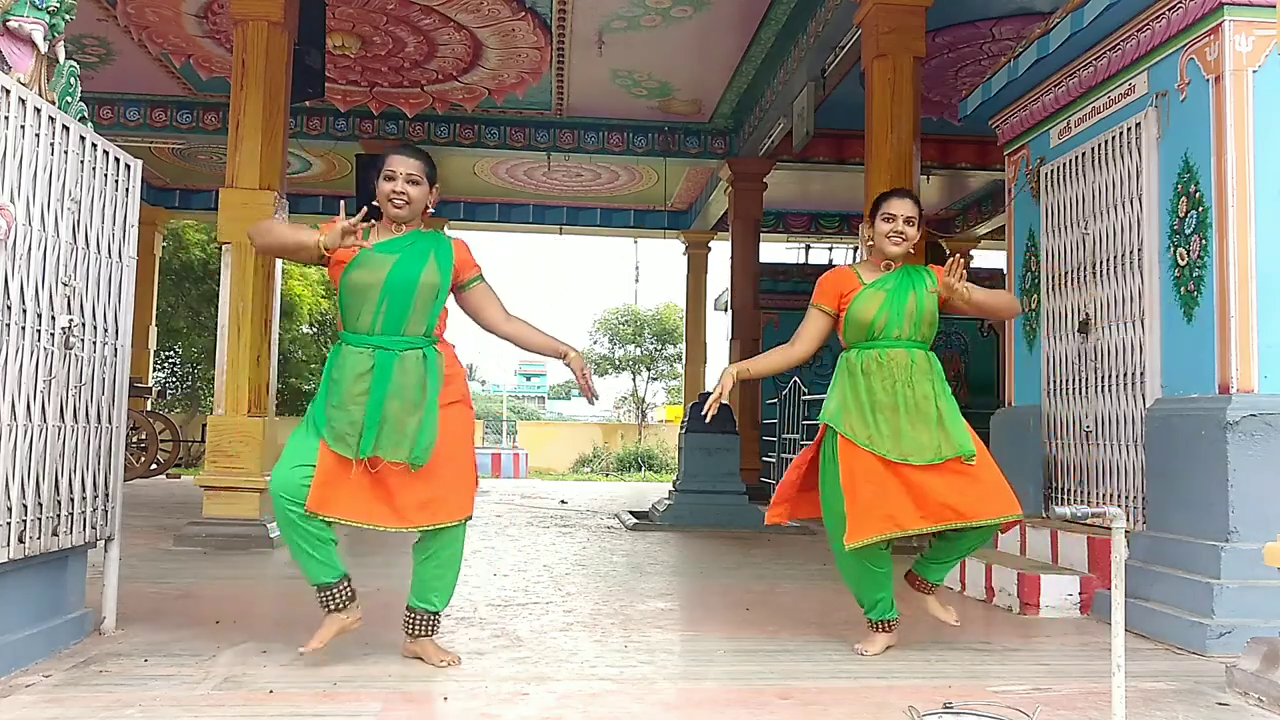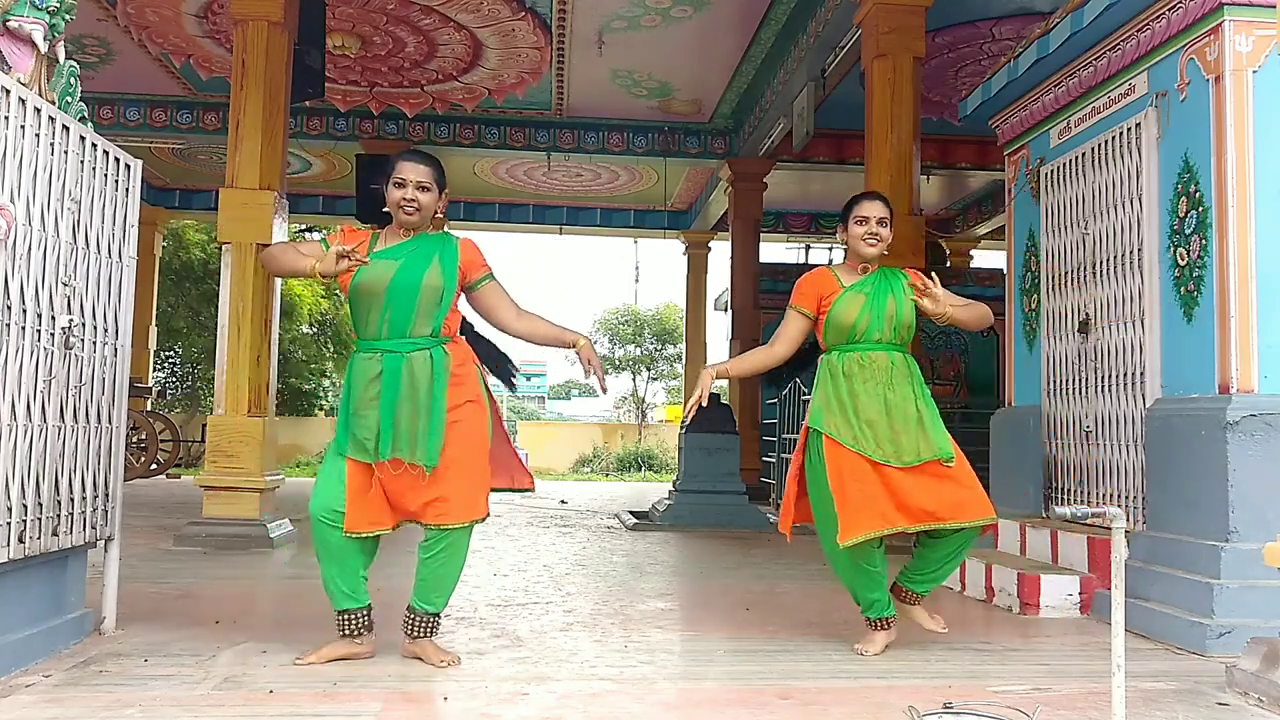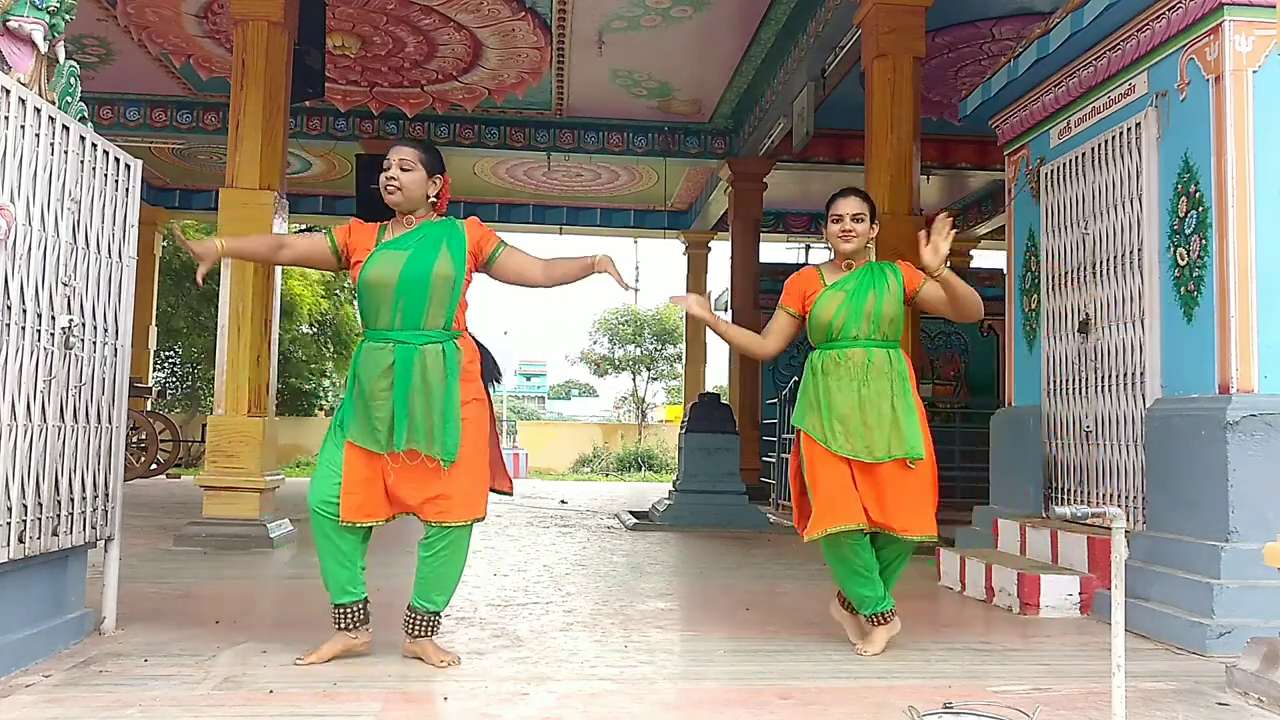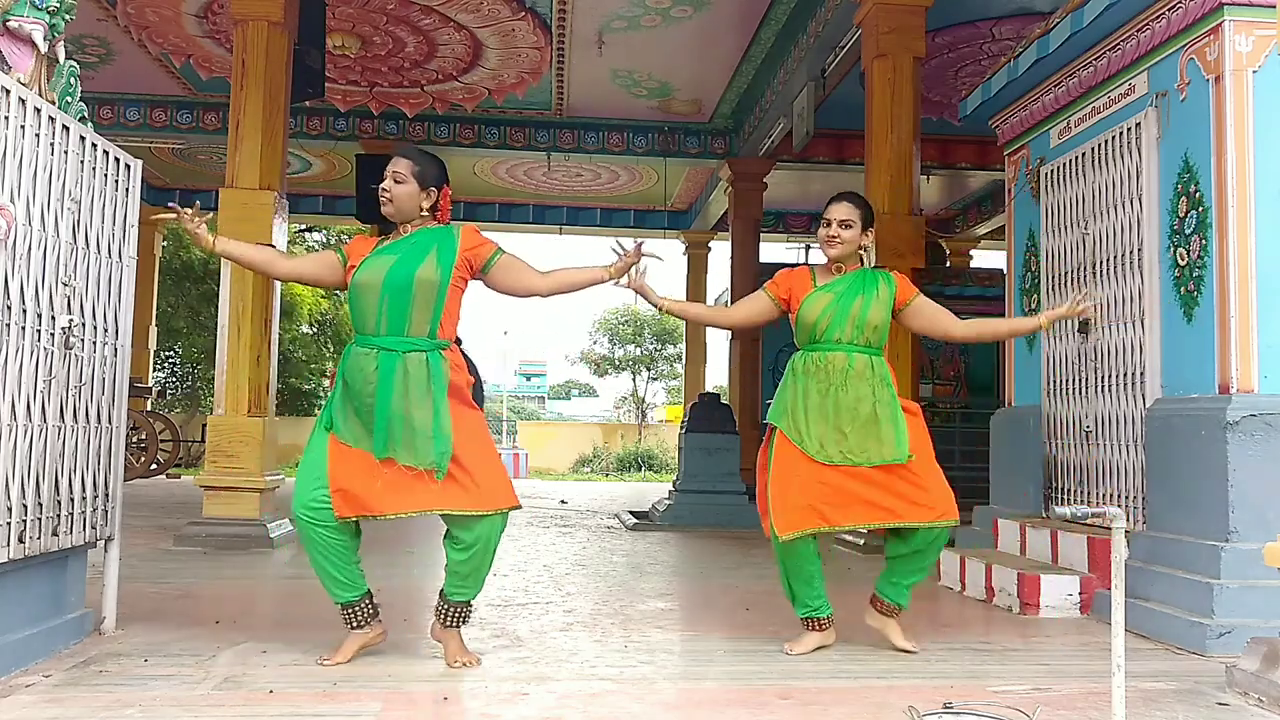
dt=0.3s
person 1, frame 1
left shoulder: (450, 251)
right shoulder: (347, 242)
left elbow: (501, 320)
right elbow: (262, 235)
left wrist: (566, 352)
right wrist: (324, 241)
left hip: (427, 391)
right hip: (350, 388)
left knee: (441, 509)
right knee: (291, 489)
left ankle: (420, 631)
right ankle: (338, 603)
person 1, frame 2
left shoulder: (457, 251)
right shoulder: (353, 244)
left elbow: (510, 316)
right elbow: (274, 255)
left wrist: (572, 338)
right wrist: (317, 267)
left hip: (444, 392)
right hip: (371, 393)
left knee: (449, 513)
right knee: (332, 510)
left ankle: (420, 633)
right ankle: (354, 633)
person 1, frame 3
left shoulder: (464, 234)
right shoulder: (359, 237)
left elbow: (540, 271)
right elbow: (280, 246)
left wrist: (593, 263)
right wrist: (220, 247)
left hip: (445, 387)
right hip: (374, 387)
left knee: (450, 510)
right knee: (331, 500)
left ankle: (421, 631)
right ankle: (351, 625)
person 1, frame 4
left shoulder: (460, 242)
right shoulder: (363, 250)
left elbow: (537, 283)
right elbow: (287, 266)
left wrist: (611, 271)
right wrist: (209, 238)
left hip: (434, 394)
right hip: (359, 395)
left knee: (487, 507)
right knee: (313, 507)
left ankle: (449, 621)
right ankle: (363, 622)
person 2, frame 1
left shoulder: (932, 279)
right shoulder: (838, 280)
left elbow: (1009, 307)
right elbow: (798, 348)
left wrist: (962, 293)
right wrist: (738, 370)
left hip: (925, 407)
right hip: (861, 409)
left knee: (983, 506)
right knee: (861, 522)
left ankle: (924, 578)
right ankle: (881, 621)
person 2, frame 2
left shoulder: (908, 282)
right shoulder: (817, 282)
left elbow: (984, 316)
right elbow: (777, 349)
left wrist: (946, 311)
right wrist: (717, 370)
left hip: (906, 411)
right hip: (844, 413)
left knee: (959, 509)
right knee: (855, 524)
left ankle: (908, 592)
right ankle: (881, 618)
person 2, frame 3
left shoulder: (899, 275)
right shoulder: (804, 282)
left elbow: (972, 312)
right elbow: (766, 345)
left wrist: (940, 271)
right wrist: (710, 318)
left hip: (889, 408)
right hip: (828, 410)
left knee: (898, 517)
right knee: (838, 518)
left ankle: (852, 598)
right ankle: (881, 614)
person 2, frame 4
left shoulder: (890, 285)
right shoulder: (792, 281)
left elbow: (956, 329)
right elbow: (728, 318)
left wrist: (1040, 322)
right wrist: (657, 301)
left hip: (872, 414)
right hip: (805, 414)
left knee: (930, 514)
right knee: (790, 518)
left ankle: (887, 604)
right ankle: (816, 621)
